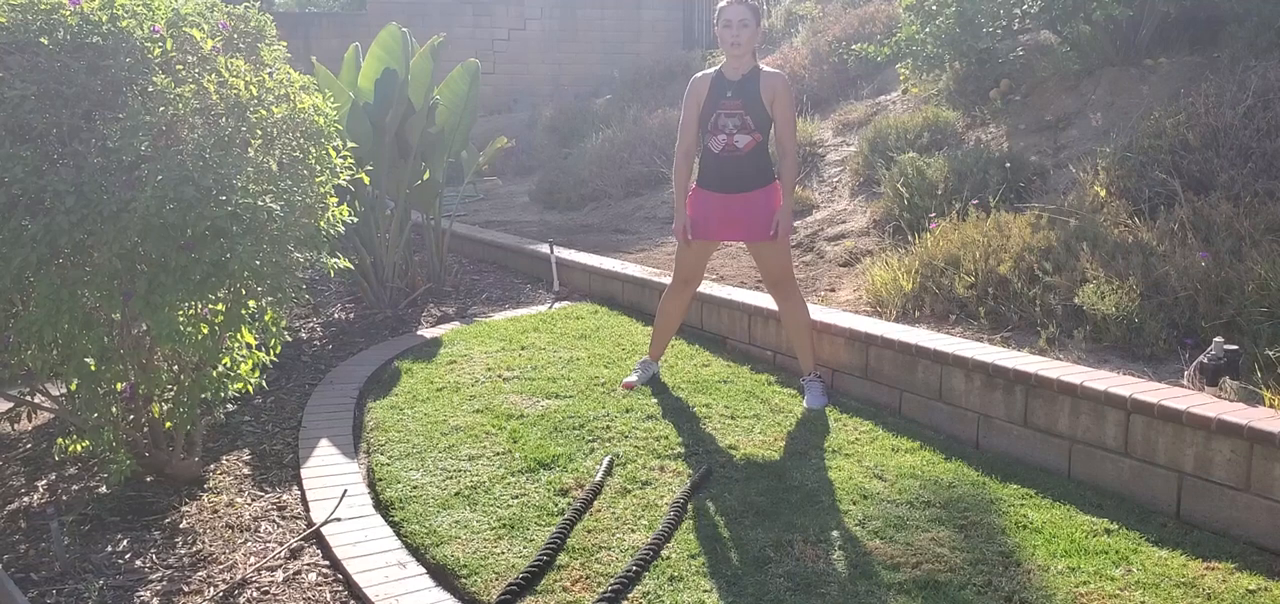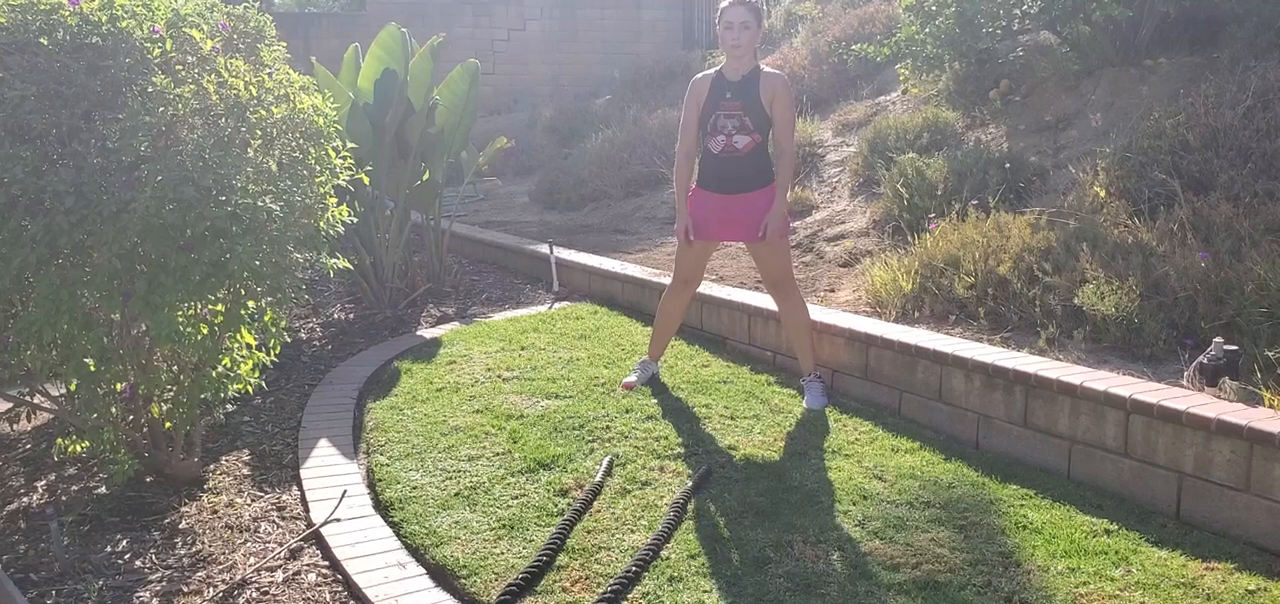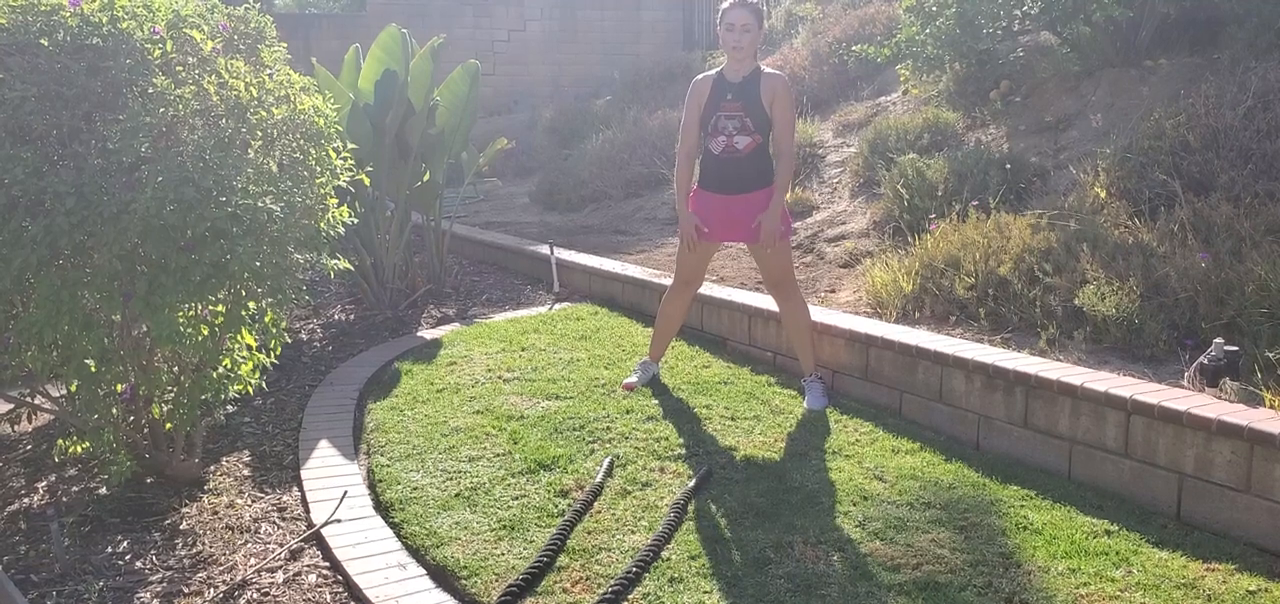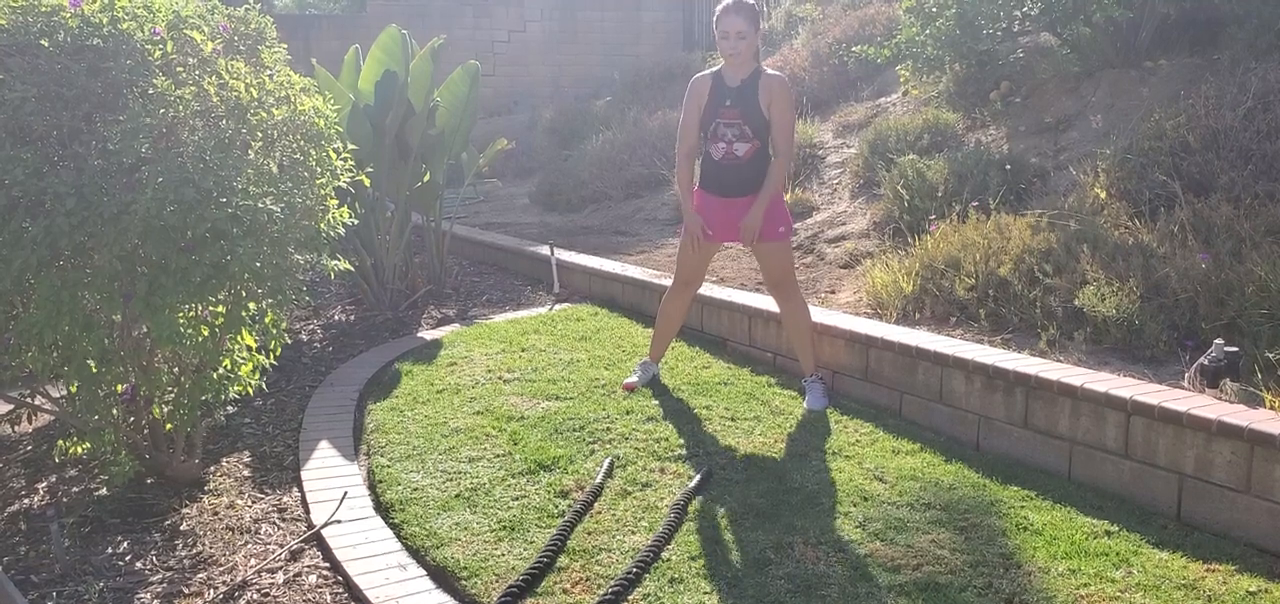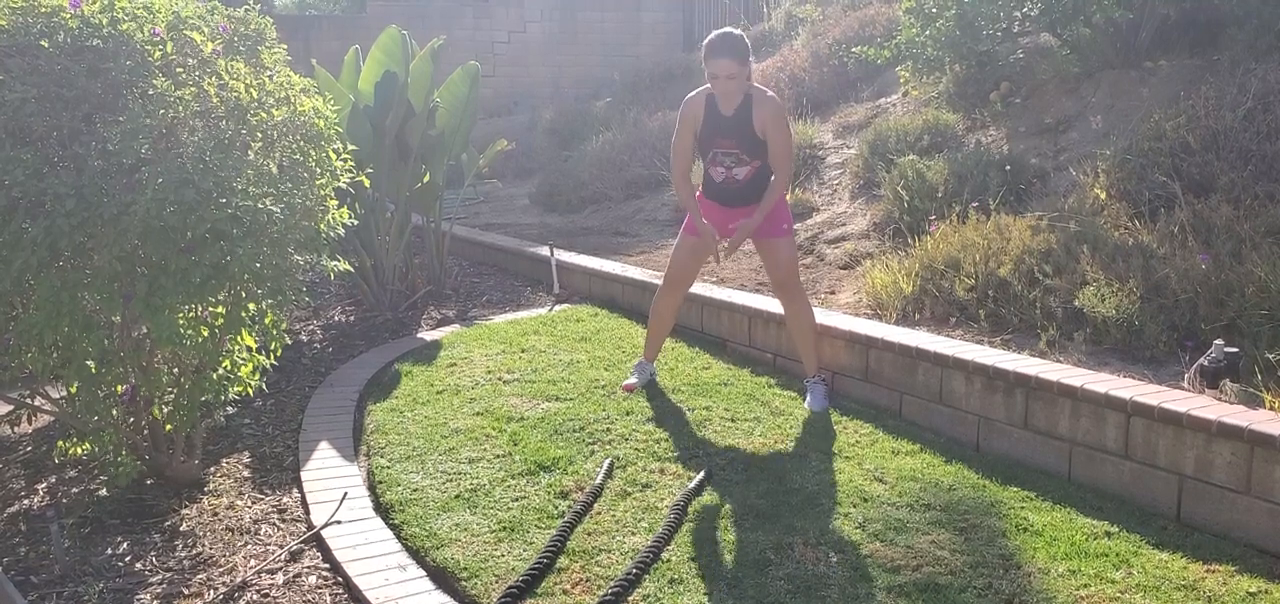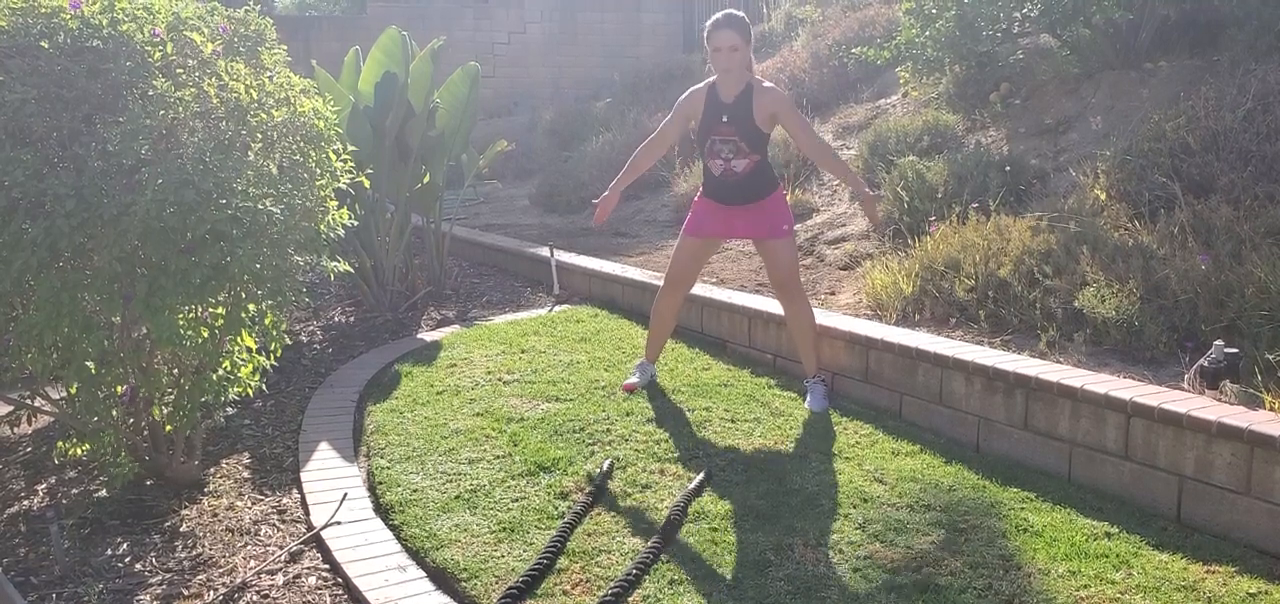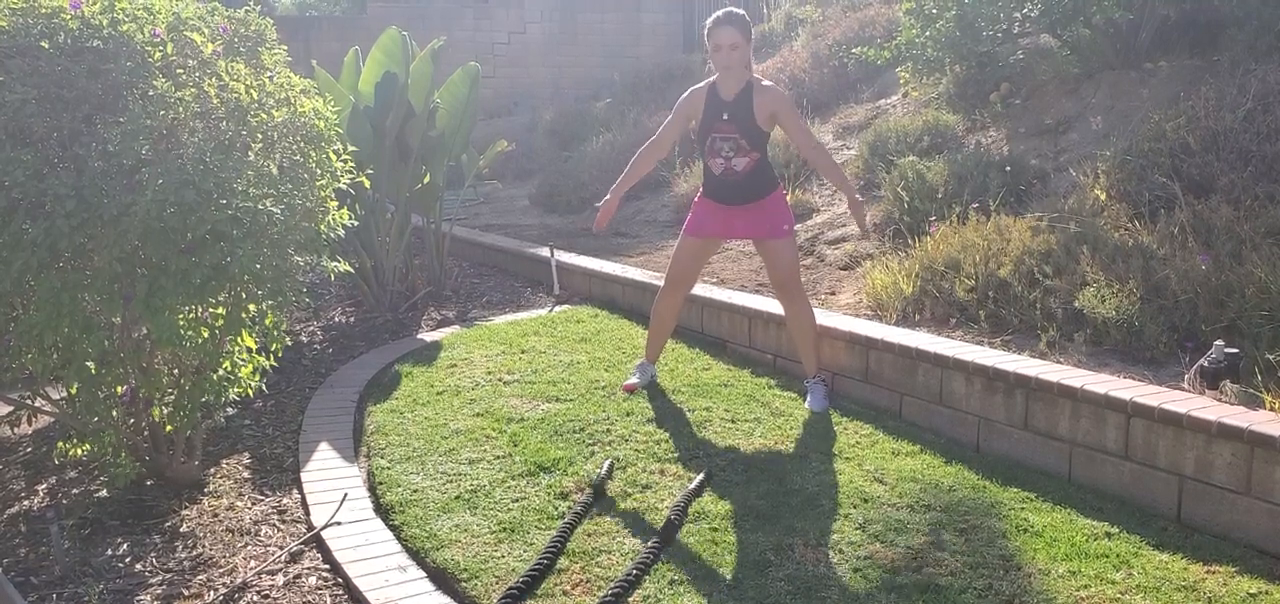
dt=0.5s
person 1, frame 1
left shoulder: (773, 83)
right shoulder: (701, 84)
left elbow: (788, 150)
right elbow: (685, 150)
left wrist: (786, 208)
right wrist: (679, 209)
left hip: (759, 198)
right hip: (708, 198)
left knee: (783, 287)
right knee: (682, 282)
left ankle: (811, 376)
right ankle: (650, 361)
person 1, frame 2
left shoulder: (773, 83)
right shoulder: (702, 84)
left elbow: (785, 151)
right elbow: (686, 150)
left wrist: (778, 208)
right wrist: (681, 209)
left hip: (757, 199)
right hip: (707, 198)
left knee: (783, 286)
right knee: (682, 283)
left ankle: (811, 377)
right ankle: (650, 362)
person 1, frame 3
left shoulder: (774, 84)
right shoulder: (702, 85)
left elbow: (785, 152)
right elbow: (686, 151)
left wrist: (775, 209)
right wrist: (683, 210)
left hip: (758, 200)
right hip: (708, 199)
left knee: (784, 287)
right knee: (683, 284)
left ankle: (812, 377)
right ankle: (650, 362)
person 1, frame 4
left shoulder: (774, 85)
right shoulder: (701, 85)
left elbow: (783, 154)
right elbow: (685, 152)
left wrist: (759, 209)
right wrist: (688, 210)
left hip: (760, 201)
right hip: (710, 201)
left knee: (784, 287)
right knee: (683, 284)
left ankle: (812, 378)
right ankle: (650, 363)
person 1, frame 5
left shoulder: (767, 106)
right shoulder: (693, 106)
left elbow: (783, 171)
right elbow: (680, 171)
left wrist: (754, 222)
right wrist: (700, 223)
left hip: (763, 207)
right hip: (711, 206)
left knee: (789, 288)
right knee: (672, 284)
left ankle: (814, 379)
right ankle: (646, 364)
person 1, frame 6
left shoulder: (769, 98)
right shoulder: (696, 98)
left elbow: (813, 145)
right elbow: (656, 145)
left wrist: (860, 188)
right wrist: (614, 190)
left hip: (764, 204)
right hip: (712, 205)
left knee: (789, 290)
right knee: (673, 285)
left ankle: (814, 379)
right ankle: (647, 365)
person 1, frame 7
left shoulder: (769, 97)
right shoulder: (695, 98)
left elbow: (811, 148)
right elbow: (656, 147)
left wrist: (850, 194)
right wrist: (614, 195)
left hip: (763, 205)
right hip: (712, 204)
left knee: (789, 290)
right knee: (673, 286)
left ankle: (815, 379)
right ankle: (647, 365)
